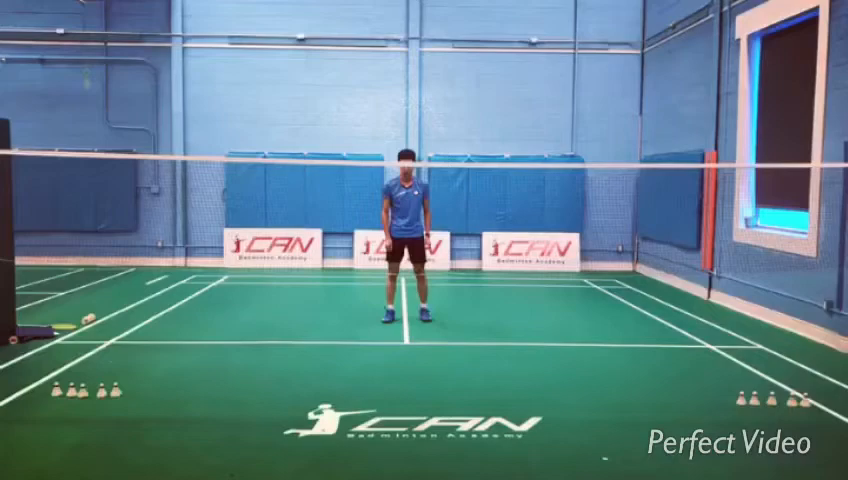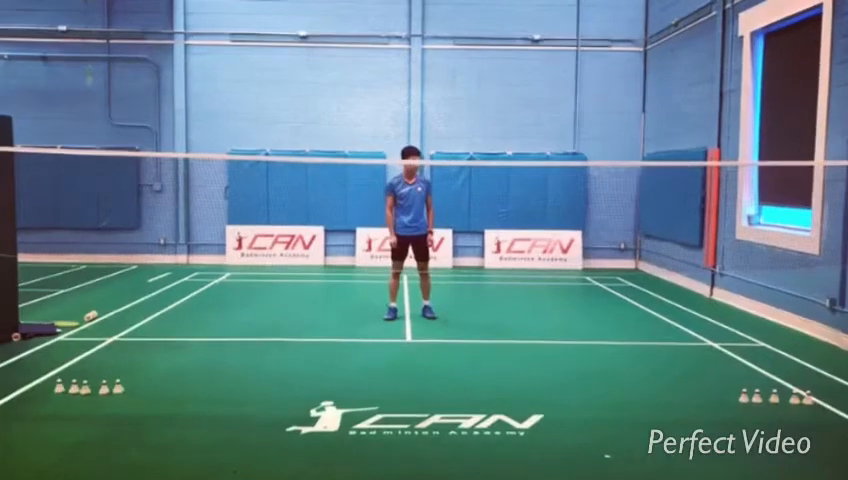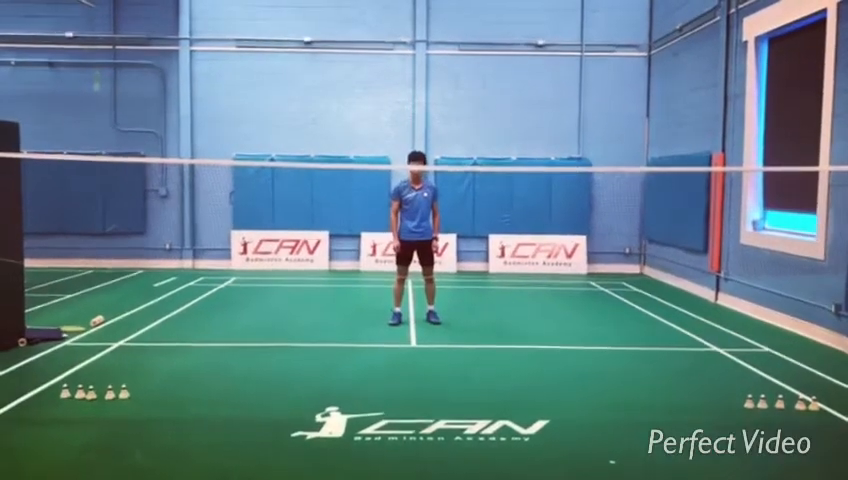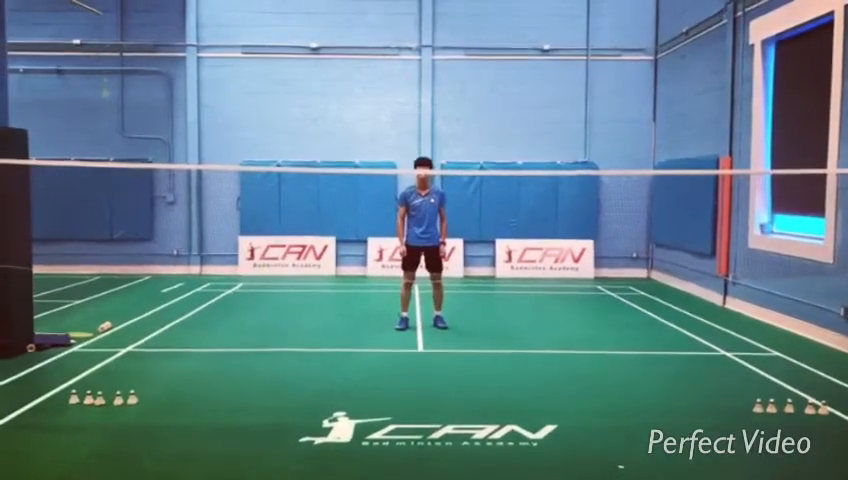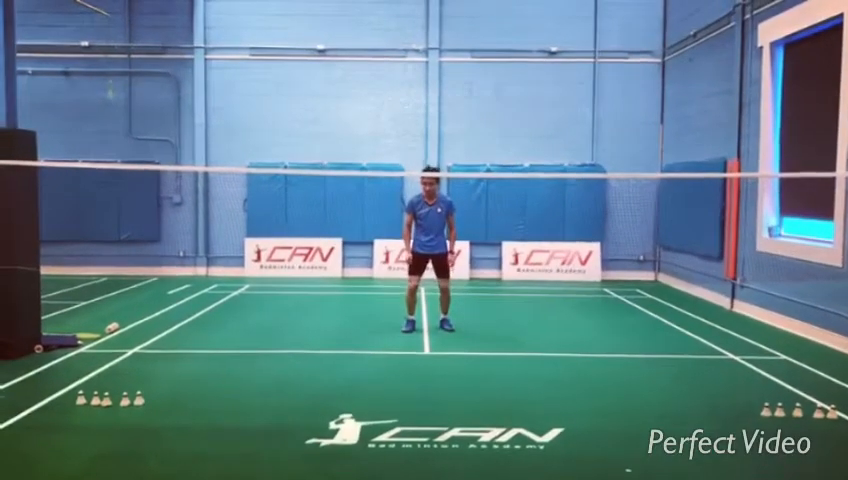
dt=0.7s
person 1, frame 1
left shoulder: (422, 186)
right shoulder: (390, 186)
left elbow: (427, 211)
right elbow: (385, 212)
left wrist: (428, 234)
right wrist: (387, 236)
left hip: (416, 235)
right hip: (396, 236)
left knee: (420, 273)
right knee: (392, 274)
left ankle: (424, 308)
right ankle: (390, 309)
person 1, frame 2
left shoulder: (425, 183)
right shoulder: (393, 184)
left elbow: (429, 208)
right elbow: (389, 210)
left wrist: (430, 231)
right wrist: (392, 234)
left hip: (420, 233)
right hip: (400, 233)
left knee: (424, 270)
right knee: (395, 271)
left ankle: (426, 305)
right ankle: (392, 307)
person 1, frame 3
left shoulder: (432, 189)
right shoulder: (400, 188)
left elbow: (435, 214)
right elbow: (394, 214)
left wrist: (435, 237)
right wrist: (395, 237)
left hip: (426, 238)
right hip: (405, 238)
left knee: (429, 276)
right knee: (400, 276)
left ankle: (431, 310)
right ankle: (397, 311)
person 1, frame 4
left shoulder: (439, 194)
right shoulder: (407, 194)
left elbow: (443, 219)
right elbow: (401, 219)
left wrist: (443, 242)
right wrist: (401, 243)
left hip: (433, 244)
right hip: (412, 244)
left knee: (437, 281)
right knee: (407, 281)
left ankle: (438, 316)
right ankle: (404, 317)
person 1, frame 5
left shoulder: (447, 203)
right shoulder: (414, 202)
left elbow: (452, 228)
right elbow: (407, 227)
left wrist: (451, 252)
right wrist: (407, 250)
left hip: (440, 251)
right hip: (418, 250)
left knee: (444, 287)
right knee: (412, 286)
left ankle: (444, 318)
right ankle: (410, 319)
